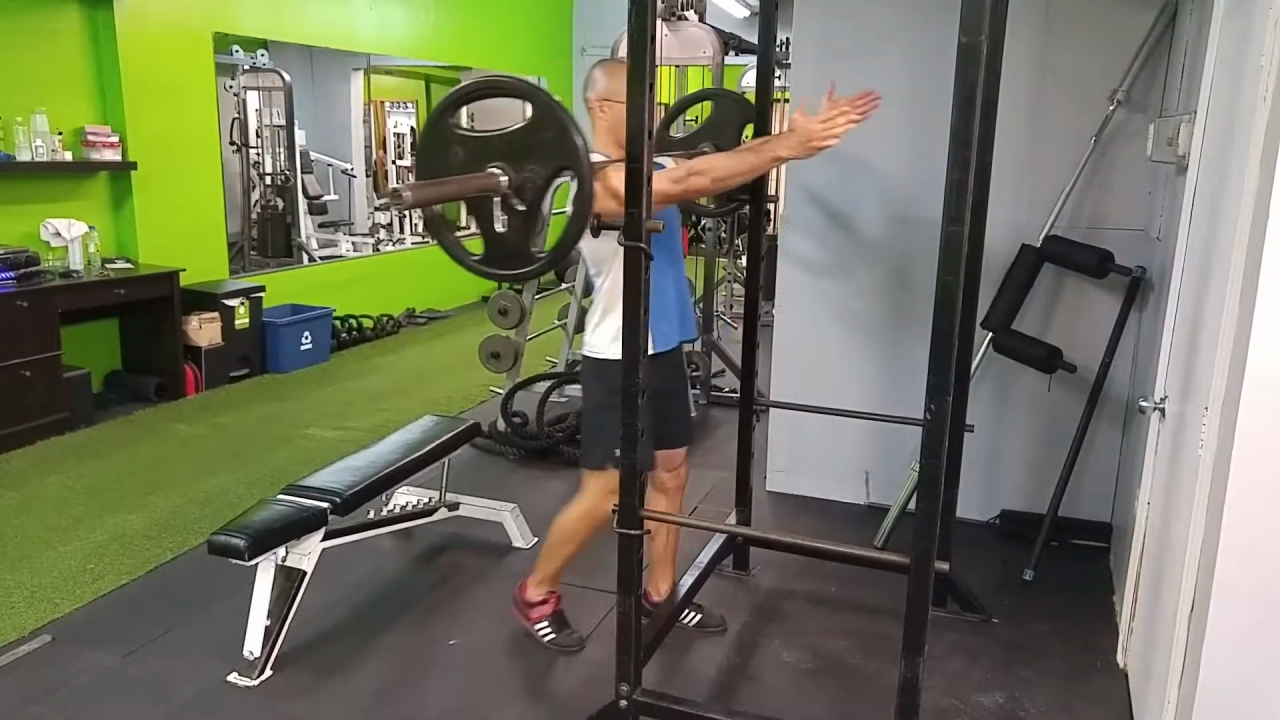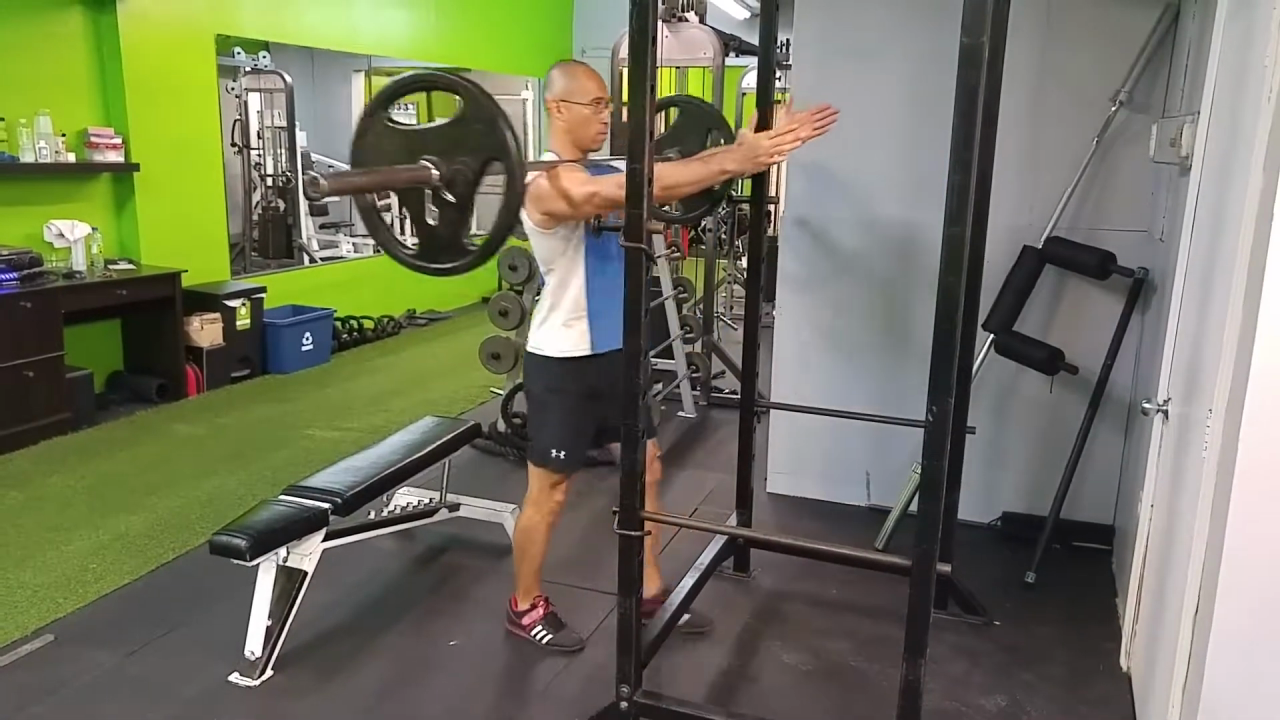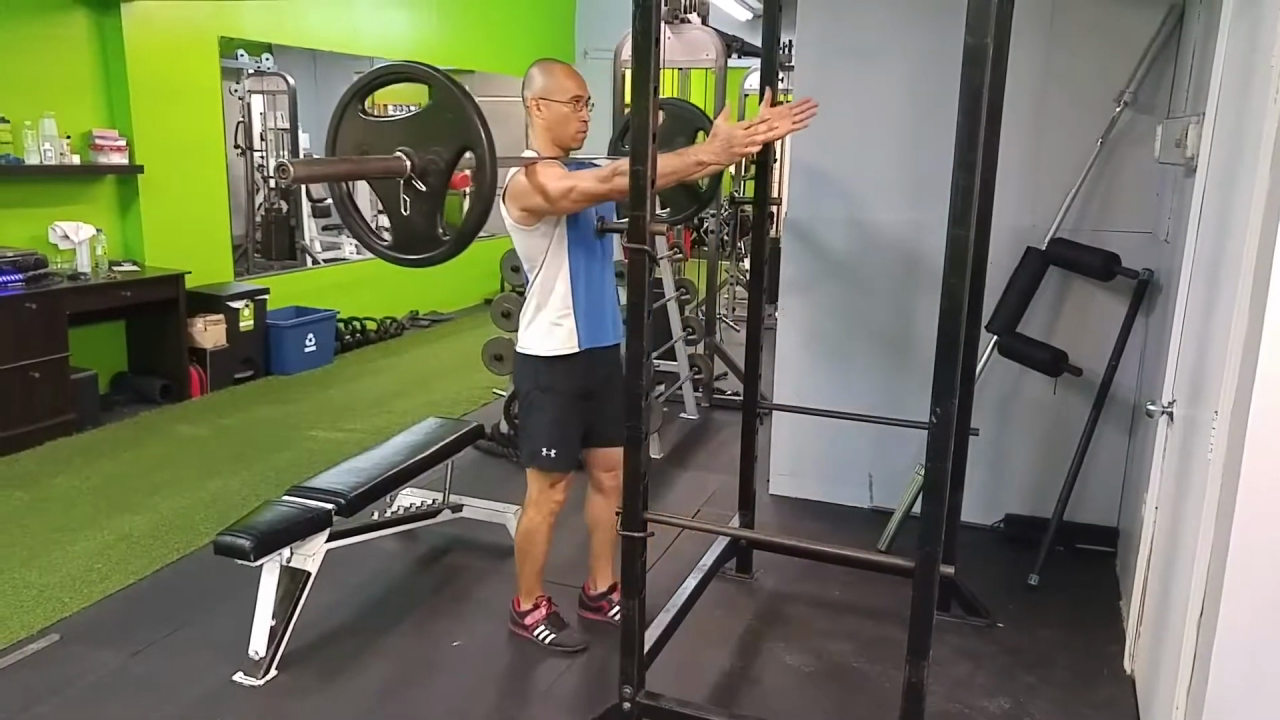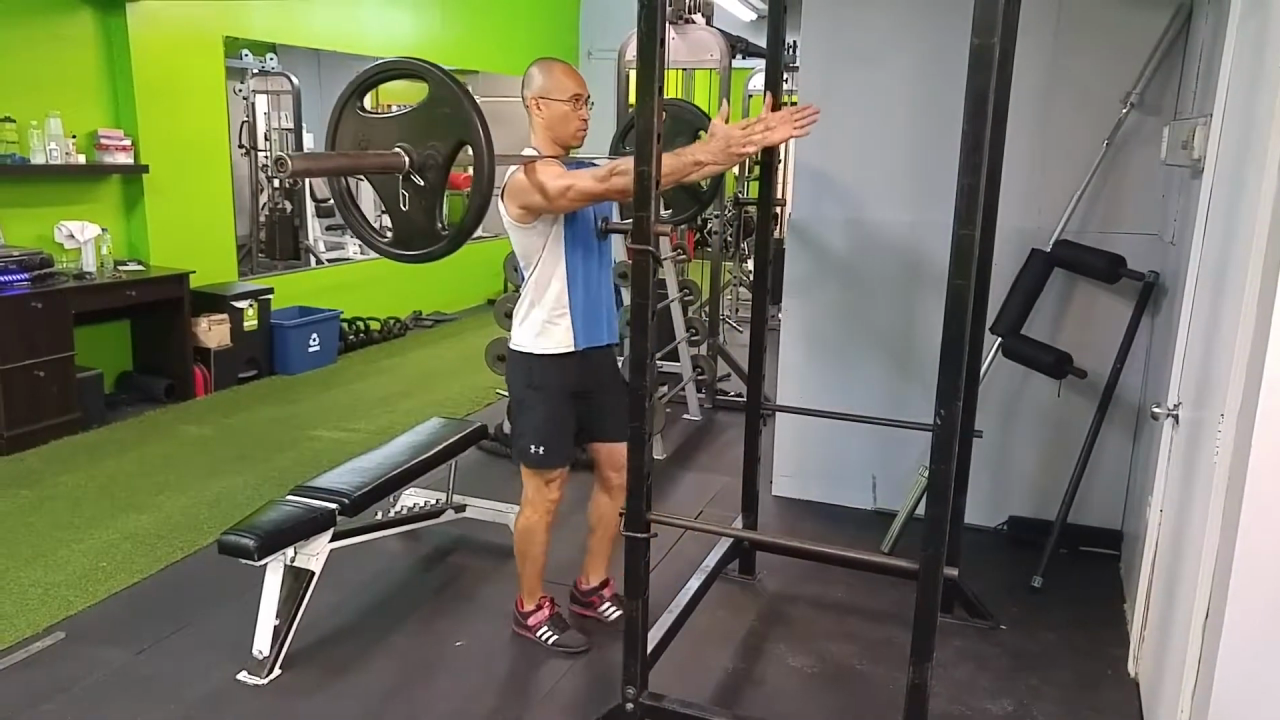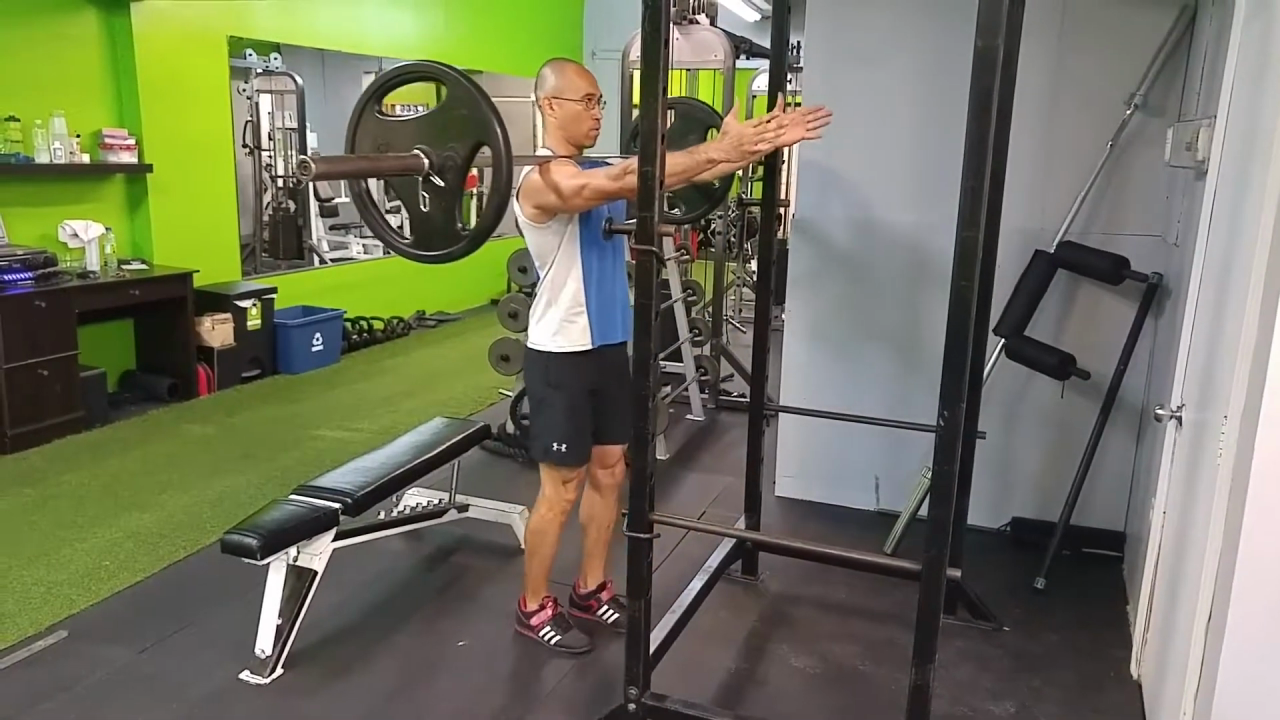
dt=0.3s
person 1, frame 1
left shoulder: (652, 168)
right shoulder: (599, 181)
left elbow: (709, 170)
right elbow: (692, 184)
left wrist: (803, 134)
right wrist: (787, 148)
left hip: (665, 353)
right hip: (616, 361)
left knee: (670, 477)
right knee: (604, 495)
left ankle: (659, 595)
right ankle: (535, 595)
person 1, frame 2
left shoulder: (606, 175)
right shoulder: (549, 185)
left elbow: (678, 171)
left wrist: (764, 143)
right wrist: (732, 161)
left hip: (613, 353)
right hip: (563, 361)
left knee: (647, 470)
right knee: (548, 491)
left ankle: (649, 592)
right ankle: (525, 606)
person 1, frame 3
left shoulder: (586, 174)
right shoulder: (529, 182)
left elbow: (650, 177)
right elbow: (613, 183)
left wrist: (749, 140)
right wrist: (707, 152)
left hip: (600, 349)
right hip: (550, 359)
left knee: (610, 476)
right knee: (548, 492)
left ankle: (600, 591)
right ankle: (528, 607)
person 1, frame 4
left shoulder: (586, 174)
right shoulder: (527, 181)
left elbow: (648, 178)
right elbow: (610, 183)
left wrist: (748, 144)
right wrist: (704, 151)
left hip: (595, 350)
right hip: (545, 357)
left knee: (617, 471)
right knee: (545, 492)
left ankle: (593, 586)
right ankle: (531, 607)
person 1, frame 5
left shoulder: (597, 172)
right shoulder: (543, 180)
left elbow: (679, 174)
right elbow: (624, 181)
left wrist: (759, 143)
right wrist: (718, 151)
left hip: (607, 347)
right hip: (560, 355)
left knee: (609, 474)
right knee: (562, 490)
left ankle: (590, 590)
right ankle: (534, 607)
